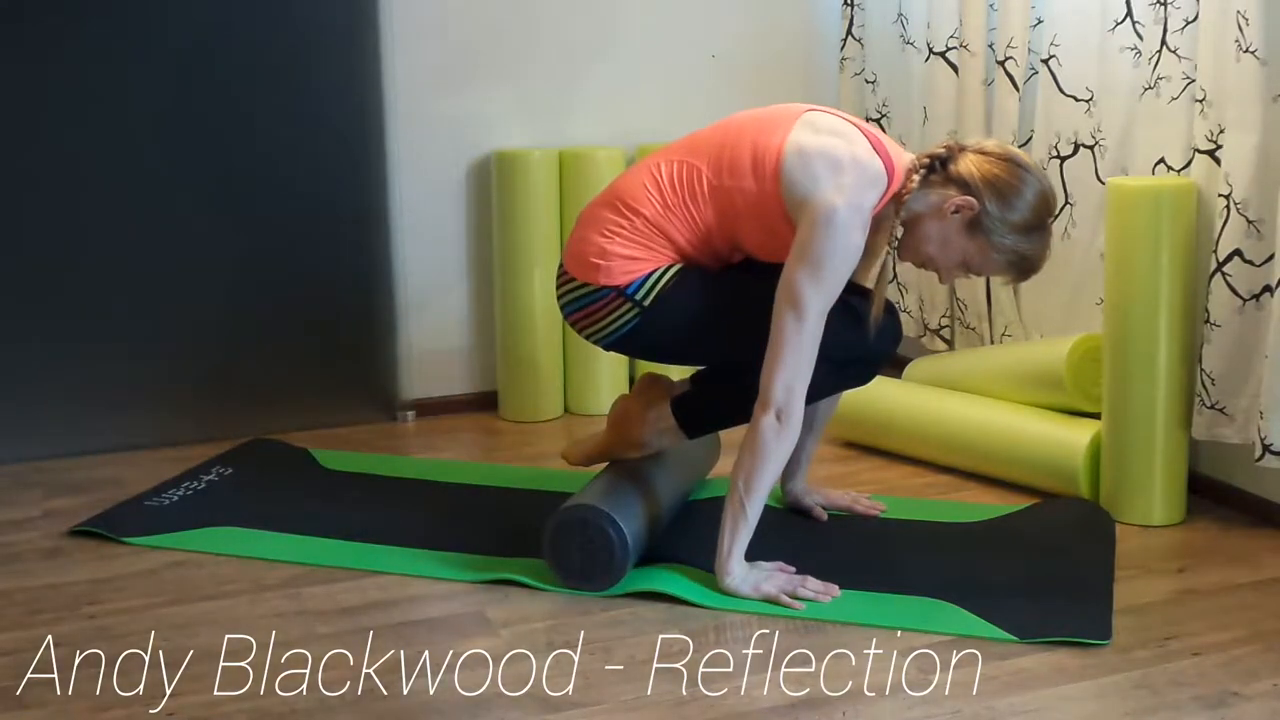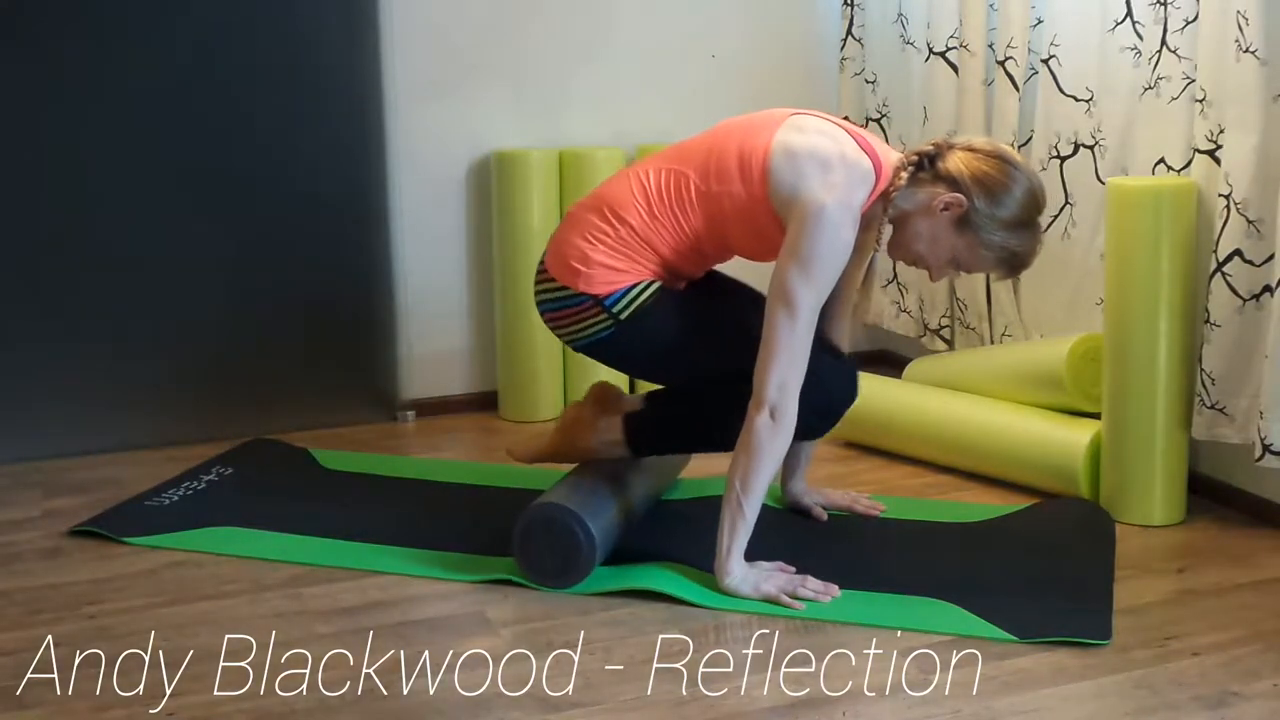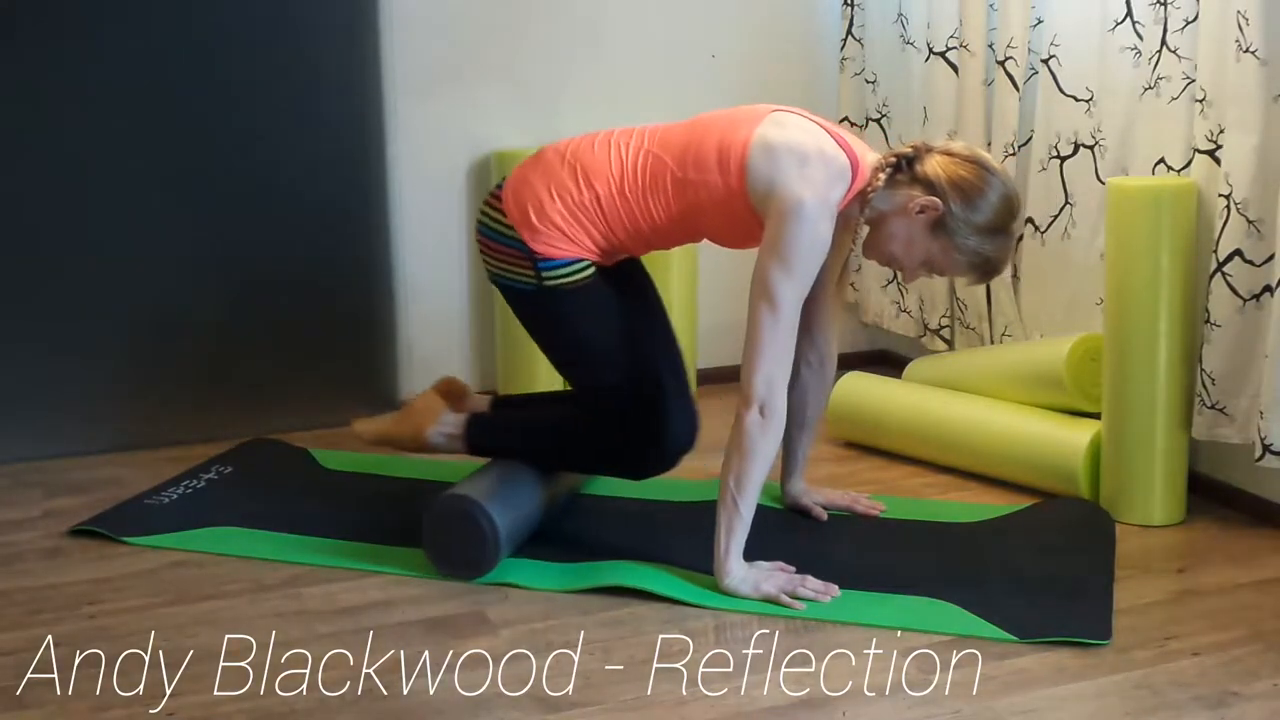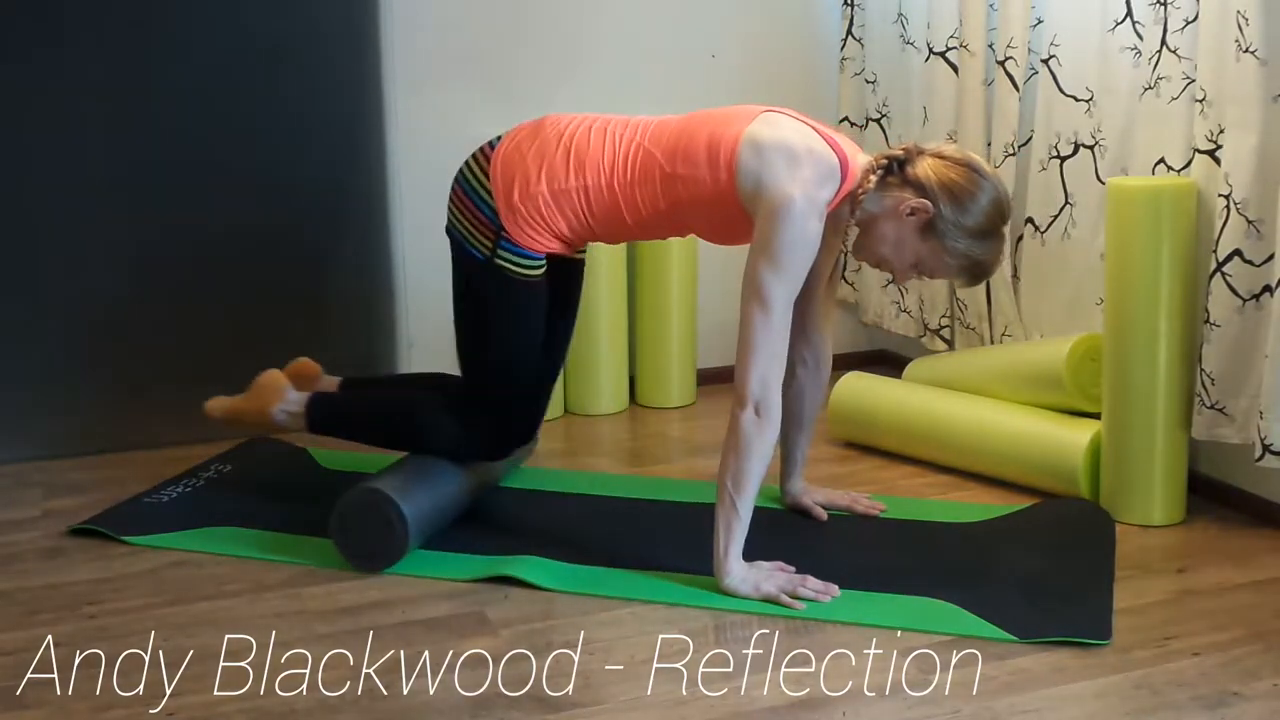
dt=0.7s
person 1, frame 1
left shoulder: (888, 179)
right shoulder: (845, 201)
left elbow: (825, 353)
right elbow: (780, 397)
left wrist: (794, 481)
right wrist: (731, 567)
left hip: (662, 255)
right hip: (615, 277)
left knee: (861, 331)
right knee: (866, 335)
left ankle: (669, 406)
right ankle: (658, 420)
person 1, frame 2
left shoulder: (874, 178)
right shoulder: (835, 198)
left elbow: (826, 340)
right elbow: (774, 397)
left wrist: (795, 482)
right wrist: (732, 565)
left hip: (644, 264)
right hip: (595, 283)
left knee: (816, 370)
right knee: (823, 388)
left ankle: (626, 416)
right ankle: (608, 431)
person 1, frame 3
left shoulder: (852, 185)
right shoulder: (813, 197)
left elbow: (815, 350)
right elbow: (761, 396)
left wrist: (794, 482)
right wrist: (731, 565)
left hip: (582, 218)
right hip: (539, 227)
left knee: (660, 422)
right knee: (649, 440)
left ankle: (473, 408)
right ankle: (446, 429)
person 1, frame 4
left shoulder: (841, 186)
right shoulder: (803, 197)
left elbow: (809, 348)
right elbow: (758, 393)
left wrist: (794, 482)
right wrist: (730, 564)
left hip: (543, 191)
right hip: (511, 202)
left knee: (513, 416)
right knee: (493, 427)
left ankle: (322, 386)
right ankle: (292, 406)
